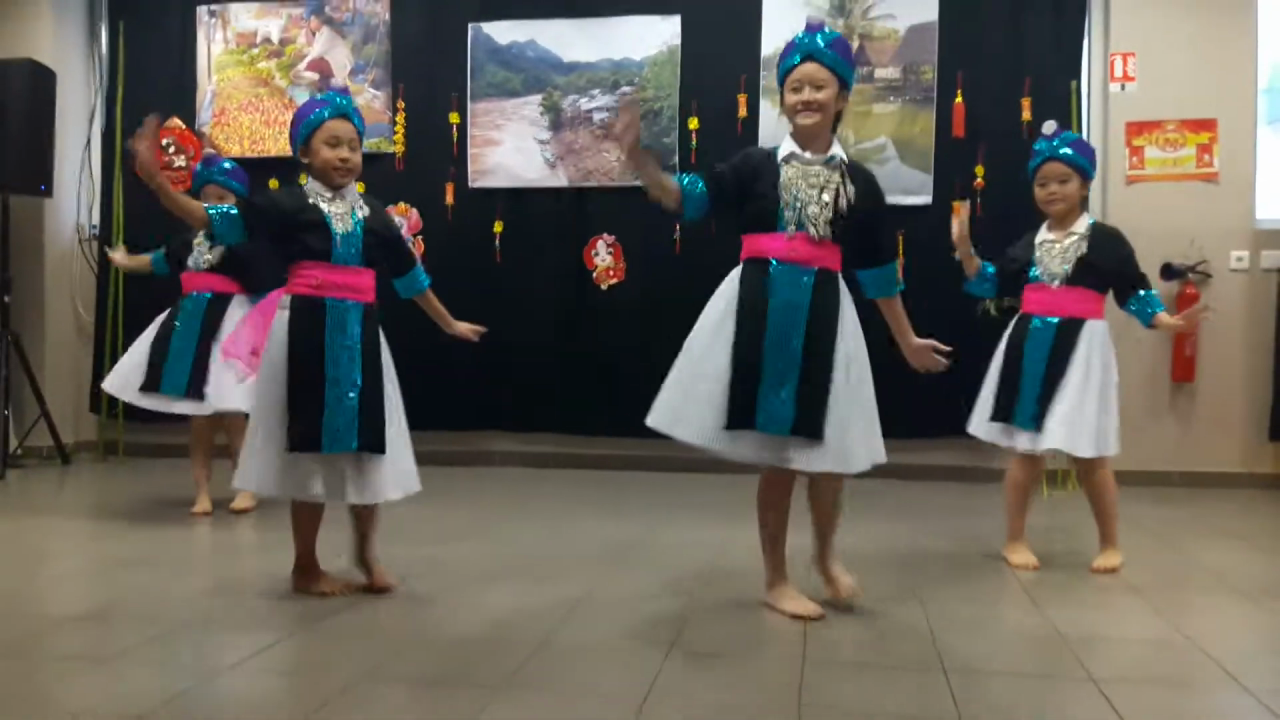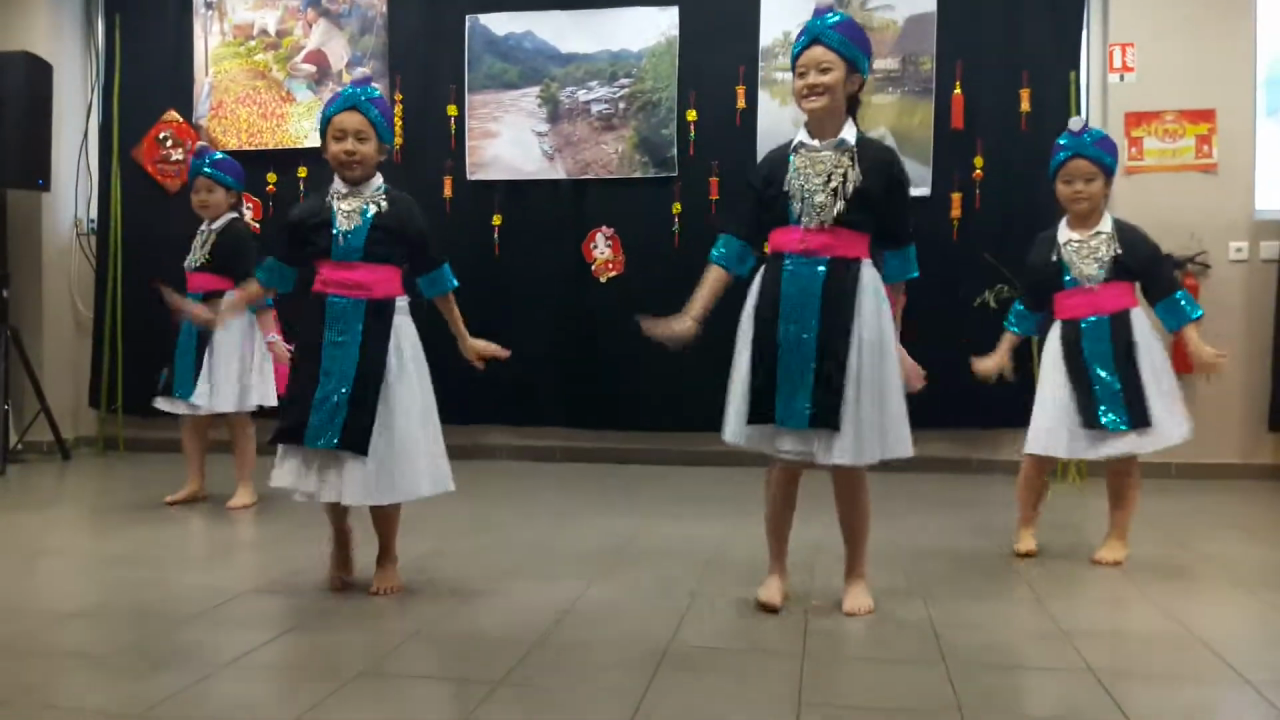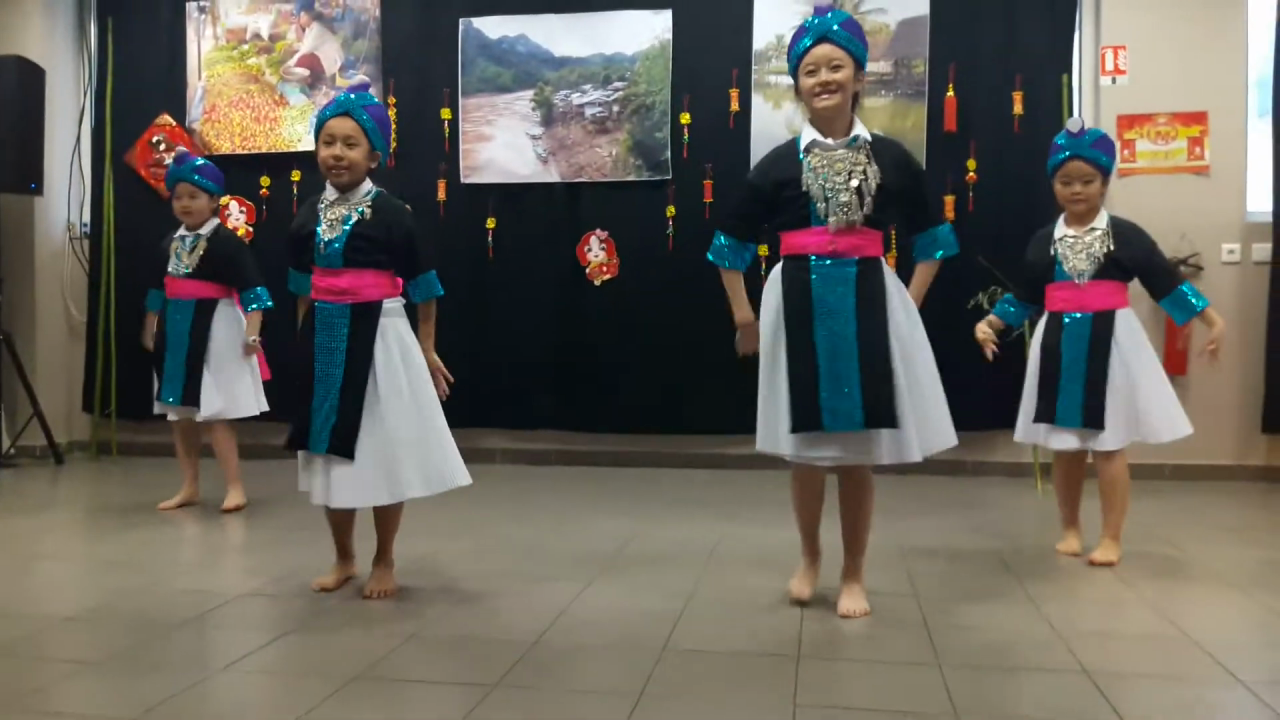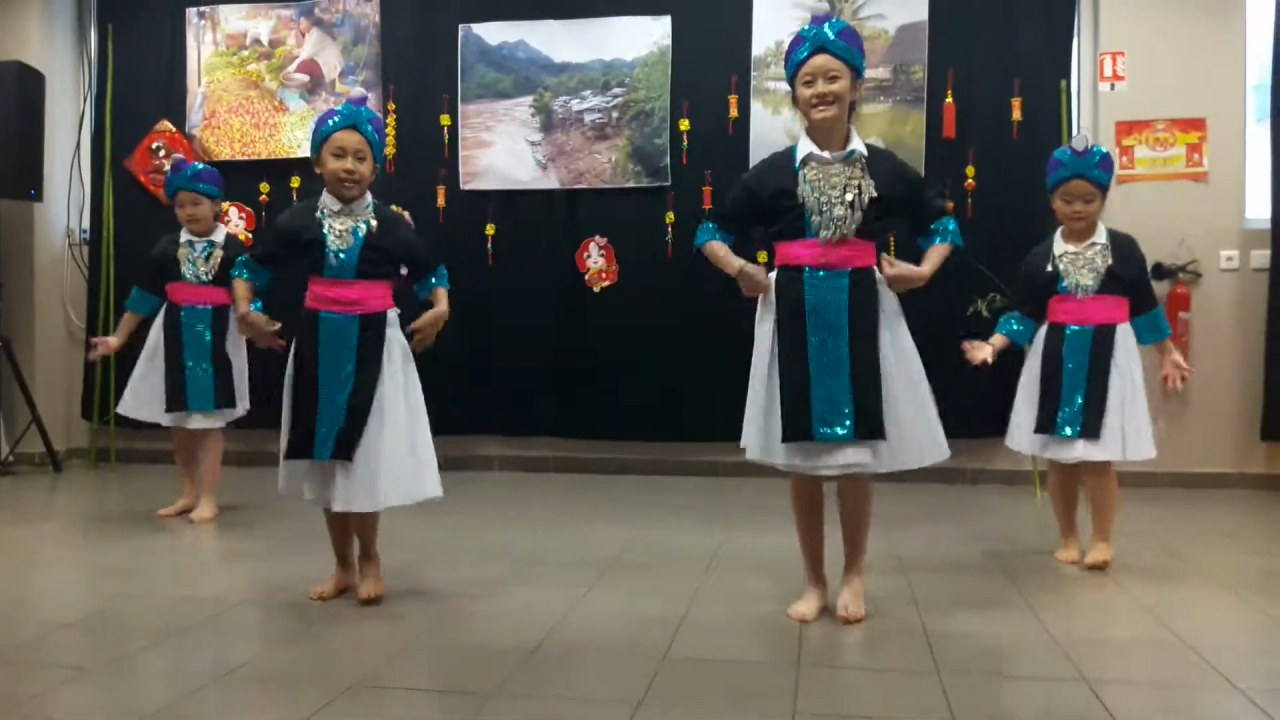
dt=0.3s
person 1, frame 1
left shoulder: (859, 180)
right shoulder: (756, 166)
left elbow: (877, 266)
right elbow: (687, 197)
left wrist: (906, 338)
right wrist: (638, 157)
left hip: (824, 312)
right hip: (757, 307)
left knee: (826, 457)
right knee: (775, 455)
left ankle: (826, 554)
right ankle: (777, 580)
person 1, frame 2
left shoulder: (880, 162)
right shoulder: (775, 163)
left elbow: (895, 258)
right elbow: (737, 246)
left wrist: (897, 345)
right wrist: (692, 317)
left hip: (847, 303)
right hip: (780, 301)
left knee: (845, 454)
right knee: (784, 448)
left ankle: (856, 575)
right ankle: (775, 569)
person 1, frame 3
left shoulder: (890, 157)
right shoulder: (779, 164)
left elbow: (933, 237)
right elbow: (730, 240)
left wrist: (911, 298)
right wrist: (742, 316)
left hip: (868, 301)
right hip: (799, 302)
left knee: (860, 450)
right knee: (807, 447)
left ankle: (853, 577)
right ankle: (809, 560)
person 1, frame 4
left shoulder: (885, 168)
right shoulder: (774, 171)
left elbow: (942, 224)
right elbow: (713, 230)
left wrist: (923, 272)
right wrist: (739, 270)
left hip: (863, 311)
right hip: (793, 312)
left knee: (858, 455)
right knee: (802, 457)
left ankle: (853, 573)
right ankle: (814, 582)
person 2, frame 1
left shoulder: (374, 214)
right shoulder: (286, 206)
left elbow: (407, 273)
right elbow: (214, 223)
left wrist: (449, 324)
right wrist: (151, 179)
left hip: (359, 336)
right hip: (304, 333)
left knee: (365, 444)
right knee: (311, 447)
left ankle: (364, 549)
right ankle: (305, 565)
person 2, frame 2
left shoulder: (401, 210)
right shoulder: (311, 211)
left elbow: (435, 276)
right elbow: (278, 274)
left wrist: (465, 339)
right wrist: (223, 310)
left hip: (383, 334)
right hip: (324, 332)
left knee: (379, 446)
right knee: (321, 443)
left ankle: (387, 559)
right ankle: (341, 542)
person 2, frame 3
left shoulder: (391, 213)
right shoulder: (308, 216)
left elbow: (424, 284)
left wrist: (425, 348)
right wrist: (303, 332)
left hip: (378, 335)
right hip: (323, 338)
left knee: (383, 452)
right knee: (328, 451)
left ankle: (384, 560)
right ankle: (343, 557)
person 2, frame 4
left shoulder: (391, 225)
right shoulder: (297, 222)
left elbow: (431, 275)
right elbow: (249, 268)
left wrist: (439, 310)
right wrist: (246, 313)
left hip: (374, 346)
right hip: (317, 345)
left knee: (367, 460)
right knee: (323, 458)
left ankle: (369, 559)
right ankle: (343, 566)
person 3, frame 1
left shoulder: (1106, 240)
right shoulder: (1028, 245)
left elbow: (1134, 292)
right elbow: (994, 284)
left wrist: (1167, 321)
right wrist: (965, 249)
left hip: (1080, 348)
right hip: (1028, 345)
left knee: (1088, 455)
right knee: (1026, 450)
left ankle: (1110, 545)
right ankle: (1014, 540)
person 3, frame 2
left shoulder: (1130, 239)
right shoulder: (1045, 245)
left elbow: (1165, 291)
right elbow: (1030, 306)
left wrist: (1195, 344)
right wrist: (1002, 351)
left hip: (1125, 347)
right hip: (1070, 350)
left knee: (1125, 451)
right knee: (1045, 448)
left ankle: (1117, 537)
right ankle: (1025, 526)
person 3, frame 3
left shoulder: (1127, 235)
right shoulder: (1044, 241)
left elbow: (1166, 282)
right elbow: (1026, 297)
left wrist: (1211, 319)
right wrist: (992, 323)
left hip: (1111, 342)
right hip: (1058, 345)
left knee: (1109, 445)
right knee: (1064, 445)
left ankle: (1111, 537)
right ankle: (1070, 528)
person 3, frame 4
left shoulder: (1124, 249)
right shoulder: (1041, 256)
left elbow: (1144, 307)
right elbow: (1027, 315)
left wrist: (1169, 352)
right wrist: (992, 345)
left hip: (1108, 357)
right hip: (1056, 358)
left knee: (1097, 458)
right knee: (1060, 457)
left ankle: (1102, 540)
right ankle: (1069, 538)
person 4, frame 1
left shoulder: (241, 241)
right shoulder: (194, 238)
right elbow: (165, 258)
right wrist: (127, 262)
left hip: (228, 326)
right hip: (189, 323)
left knee: (229, 411)
right knee: (198, 414)
left ankle: (247, 487)
right ankle: (203, 492)
person 4, frame 2
left shoulder: (237, 233)
right shoulder: (203, 234)
left wrist: (271, 334)
left hip: (233, 325)
right hip: (199, 324)
left knee: (233, 409)
right knee: (190, 407)
left ankle: (246, 486)
right ankle: (195, 482)
person 4, frame 3
left shoulder: (228, 242)
right shoulder: (171, 244)
left elbow: (253, 291)
right elbow: (158, 290)
left wrist: (252, 334)
right wrist: (151, 330)
left hip: (216, 330)
right hip: (176, 332)
left knee: (213, 412)
right knee: (179, 412)
left ankle: (234, 487)
right ankle: (189, 488)
person 4, frame 4
left shoulder: (233, 249)
right shoulder: (166, 248)
right elbow: (144, 295)
right wrist: (118, 338)
left hip: (216, 339)
right hip: (174, 336)
left knee: (210, 421)
right knee: (180, 421)
left ankle: (208, 498)
right ankle: (189, 493)
